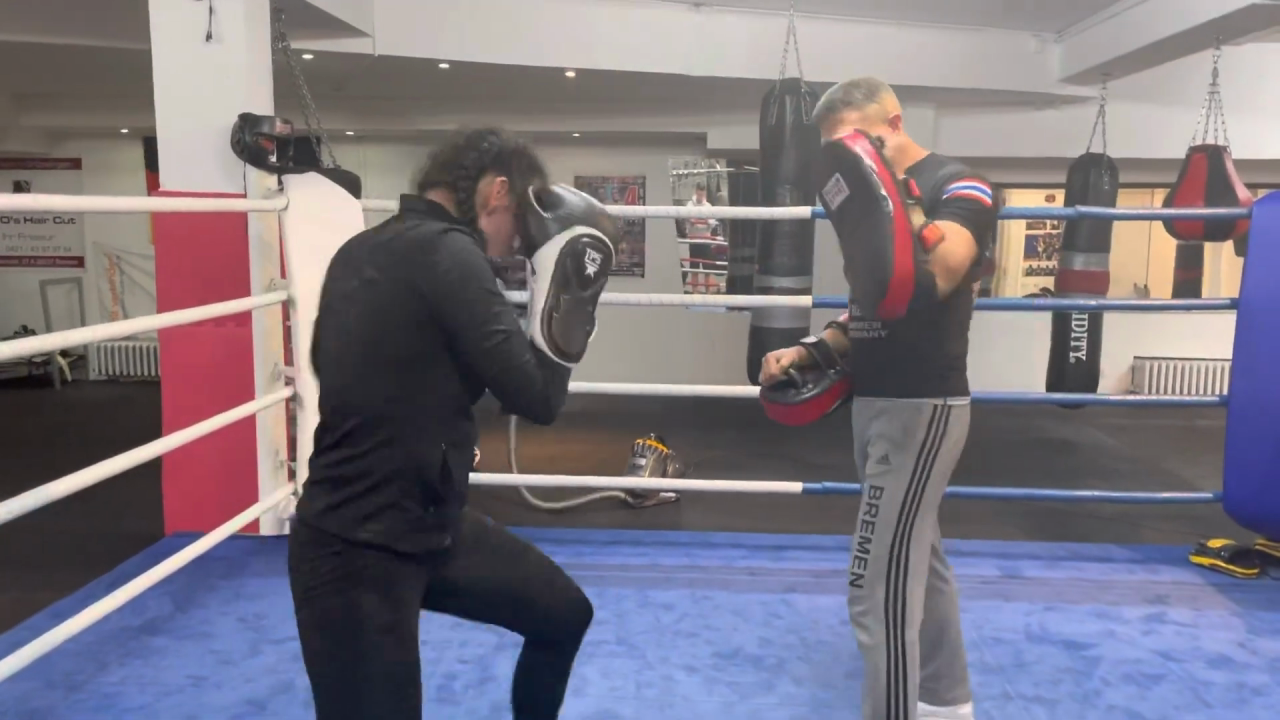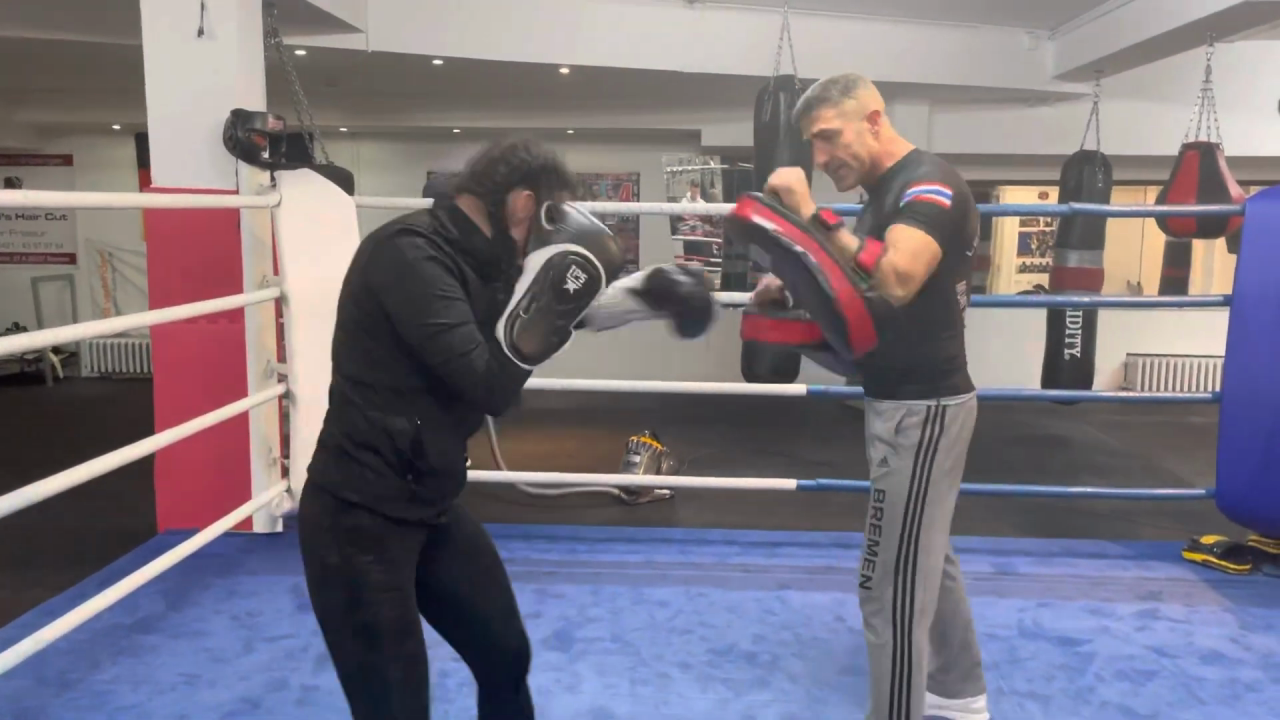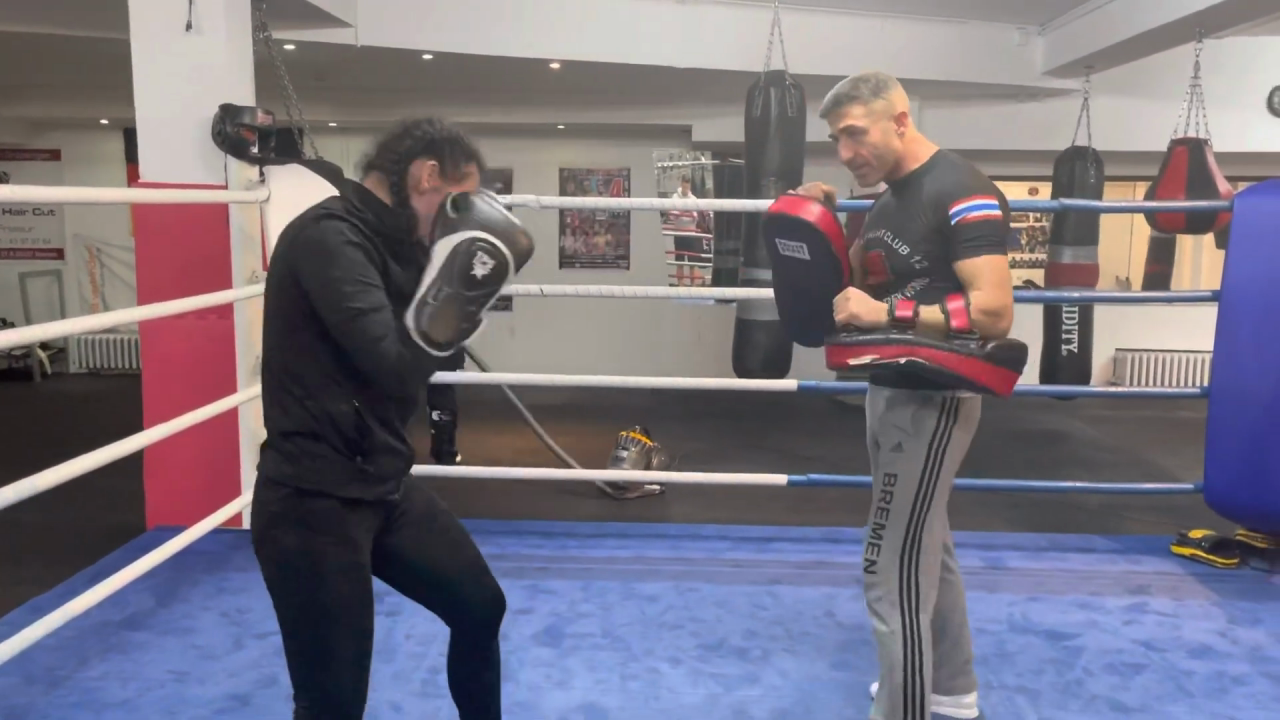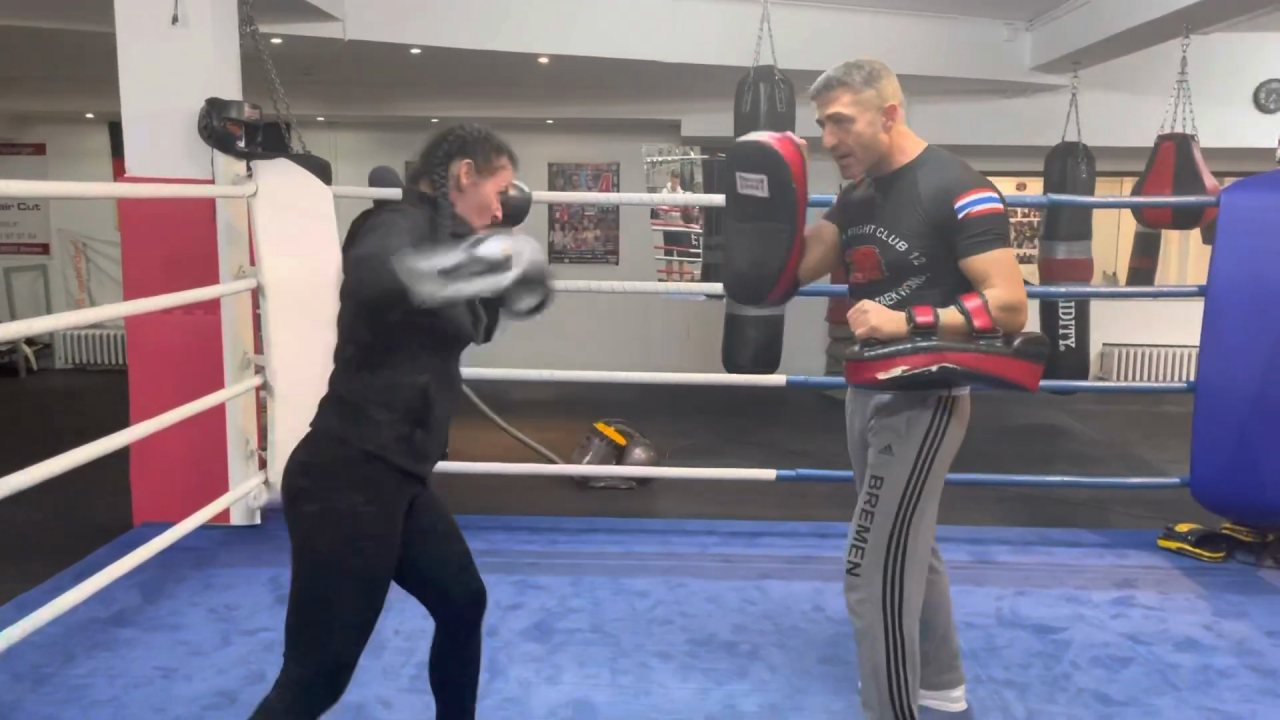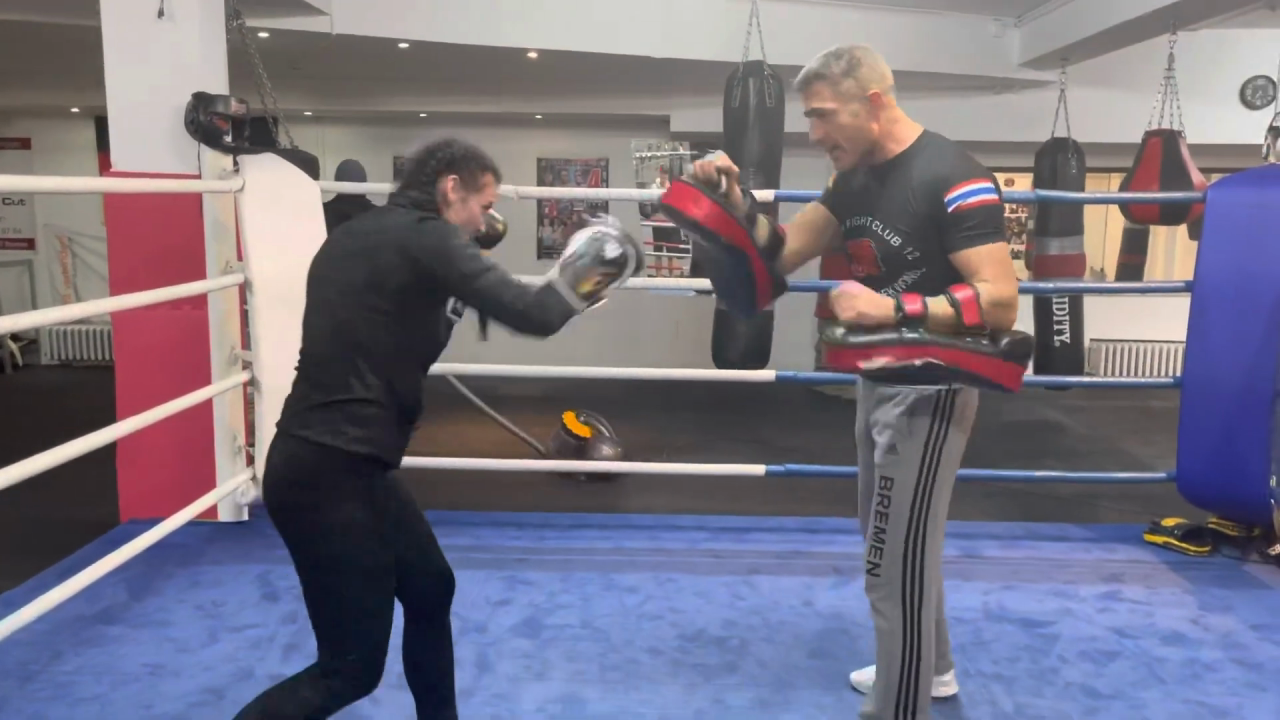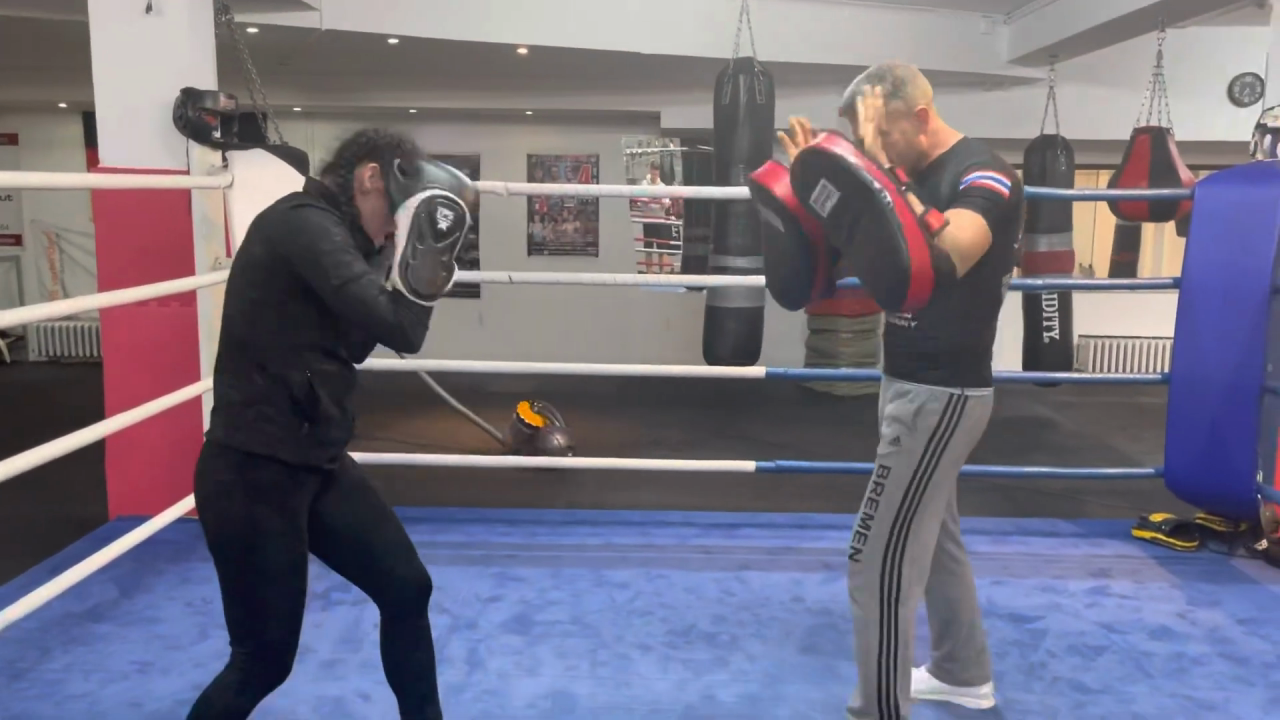
dt=0.3s
person 1, frame 1
left shoulder: (961, 189)
left elbow: (933, 277)
right wrist: (809, 353)
left hip: (921, 409)
right hip: (876, 405)
left knee: (878, 586)
right knee: (918, 563)
person 1, frame 2
left shoulder: (931, 185)
right shoulder: (889, 193)
left elbow: (892, 283)
left wrist: (811, 212)
left hip: (923, 408)
right hip: (911, 402)
left knee: (892, 582)
right knee: (927, 559)
person 1, frame 3
left shoulder: (963, 194)
right shoulder: (887, 201)
left elbow: (994, 312)
right elbow: (847, 287)
left wrist: (887, 314)
left hip: (934, 401)
right hip: (892, 394)
left knee: (891, 570)
right knee: (924, 547)
person 1, frame 4
left shoulder: (958, 191)
right shoulder: (859, 194)
left elbow: (1009, 307)
right elbow: (794, 267)
left wrist: (908, 322)
left hip: (923, 402)
right hip: (870, 395)
left knee: (873, 571)
right knee: (909, 547)
person 1, frame 5
left shoulder: (956, 180)
right shoulder: (856, 178)
left elbow: (1000, 302)
right elbow: (788, 251)
left wrist: (889, 307)
right wrist: (734, 194)
left hip: (928, 397)
right hip: (878, 388)
left knee: (895, 562)
right knee: (901, 544)
person 1, frame 6
left shoulder: (984, 177)
right shoulder: (916, 178)
left elbow: (942, 255)
left wrist: (876, 162)
left hip: (942, 396)
right hip: (914, 386)
left knee: (877, 561)
right knee: (932, 538)
person 2, frame 1
left shoulder: (361, 254)
right shoulder: (437, 255)
right elbow: (537, 395)
right wrist: (569, 261)
right hip: (352, 548)
left knee: (562, 614)
person 2, frame 2
left shoulder: (480, 255)
right shoulder: (408, 252)
left elbow: (567, 311)
right elbow: (486, 387)
left wrist: (651, 290)
right wrist: (554, 274)
left hip: (428, 507)
right hip: (356, 515)
left knee: (505, 659)
person 2, frame 3
left shoulder: (389, 239)
right shoulder: (325, 237)
right elbow: (396, 366)
right wrist: (466, 266)
left hip: (384, 485)
right hip: (313, 502)
left knee: (480, 607)
person 2, frame 4
left shoulder: (444, 240)
right shoulder: (402, 225)
left elbow: (469, 329)
right elbow: (383, 283)
left hip: (394, 475)
right hip: (351, 475)
left knee: (464, 605)
person 2, frame 5
left shoulder: (366, 236)
right shoulder: (423, 236)
right elbow: (532, 312)
left wrist: (448, 302)
right wrist: (602, 256)
left hip: (348, 459)
right hip: (330, 471)
left knee: (429, 590)
right knee: (351, 668)
person 2, frame 6
left shoulder: (322, 229)
right shoulder: (302, 223)
left elbow: (355, 341)
right elbow: (399, 329)
left wrist: (385, 253)
right wrist: (430, 229)
left hip: (315, 461)
right hip: (252, 470)
left knee: (407, 589)
right knee: (264, 658)
